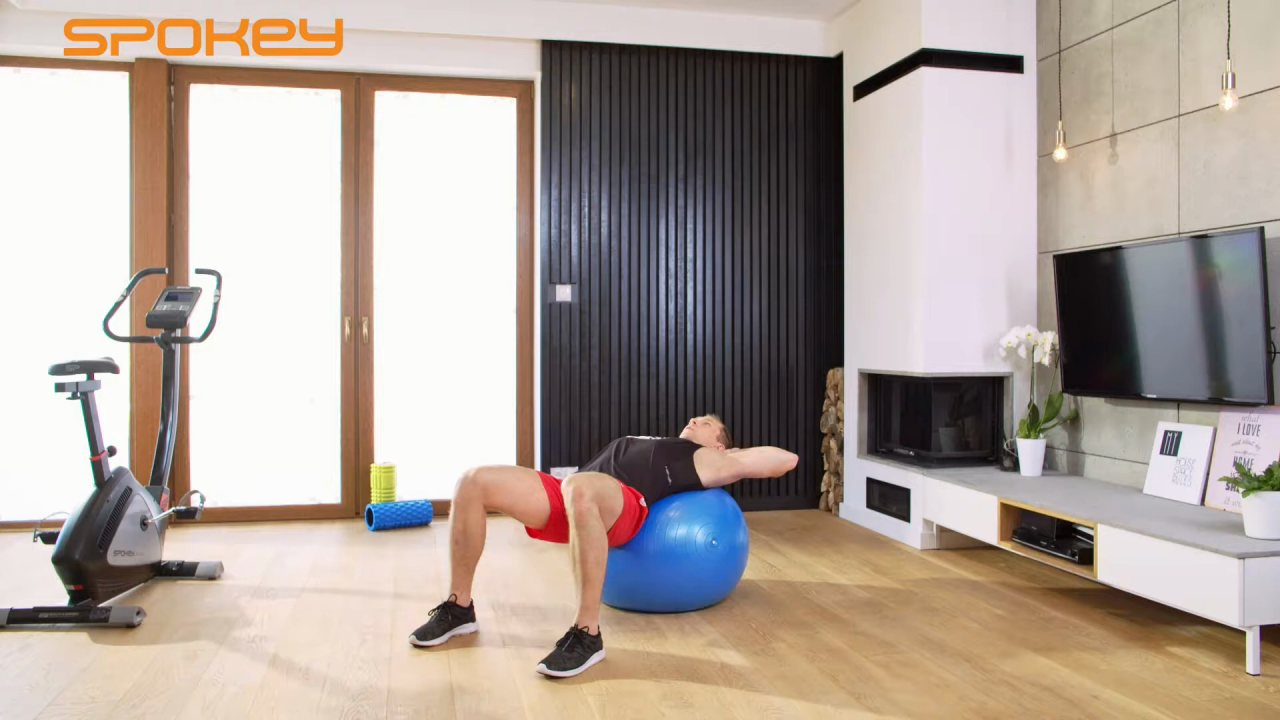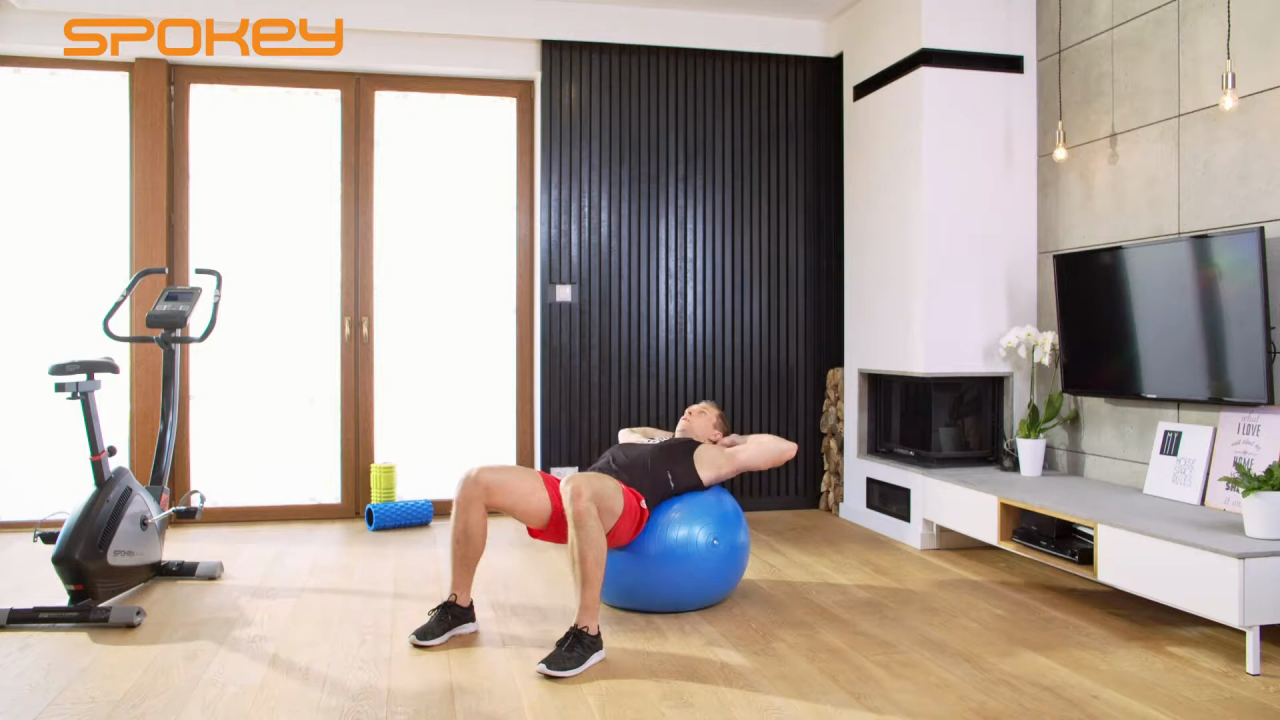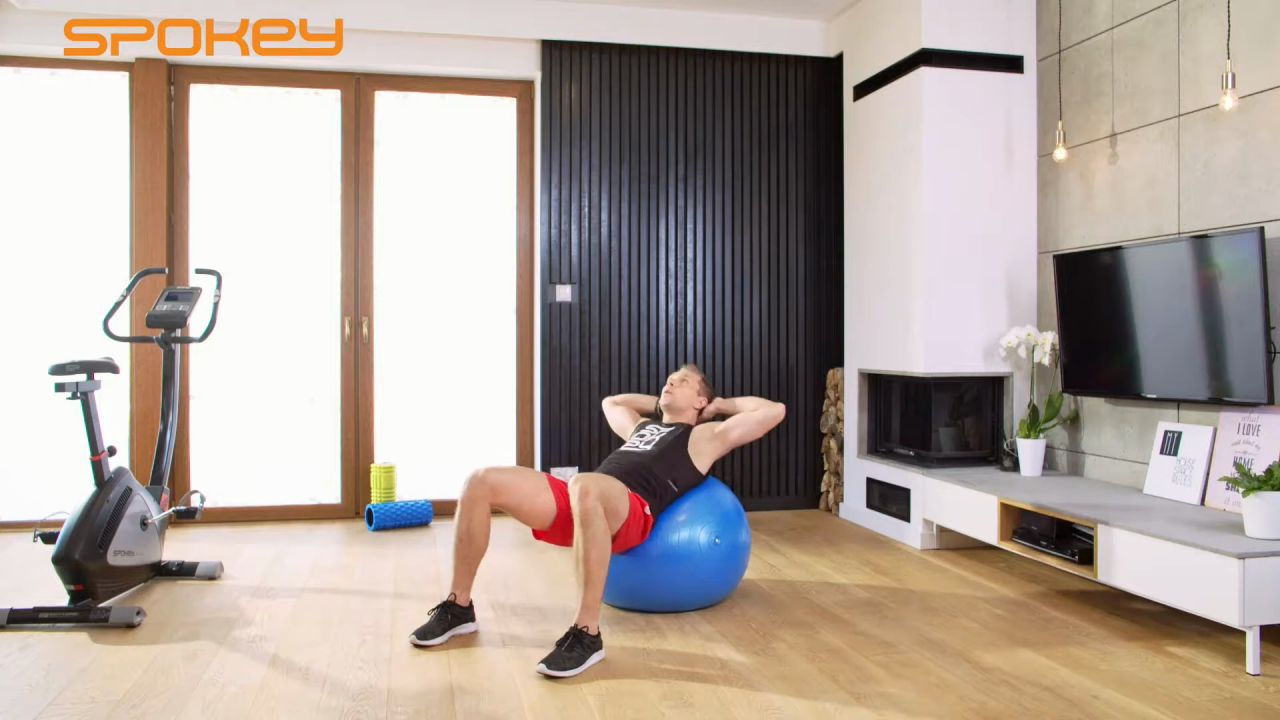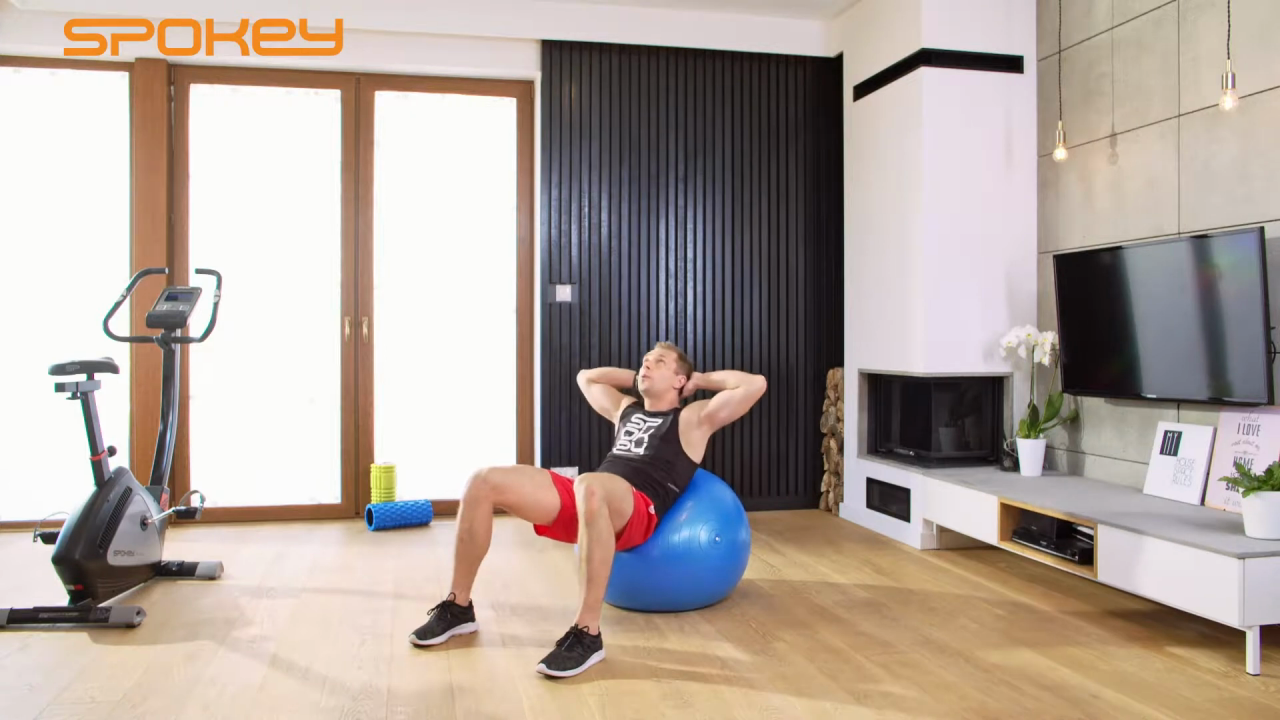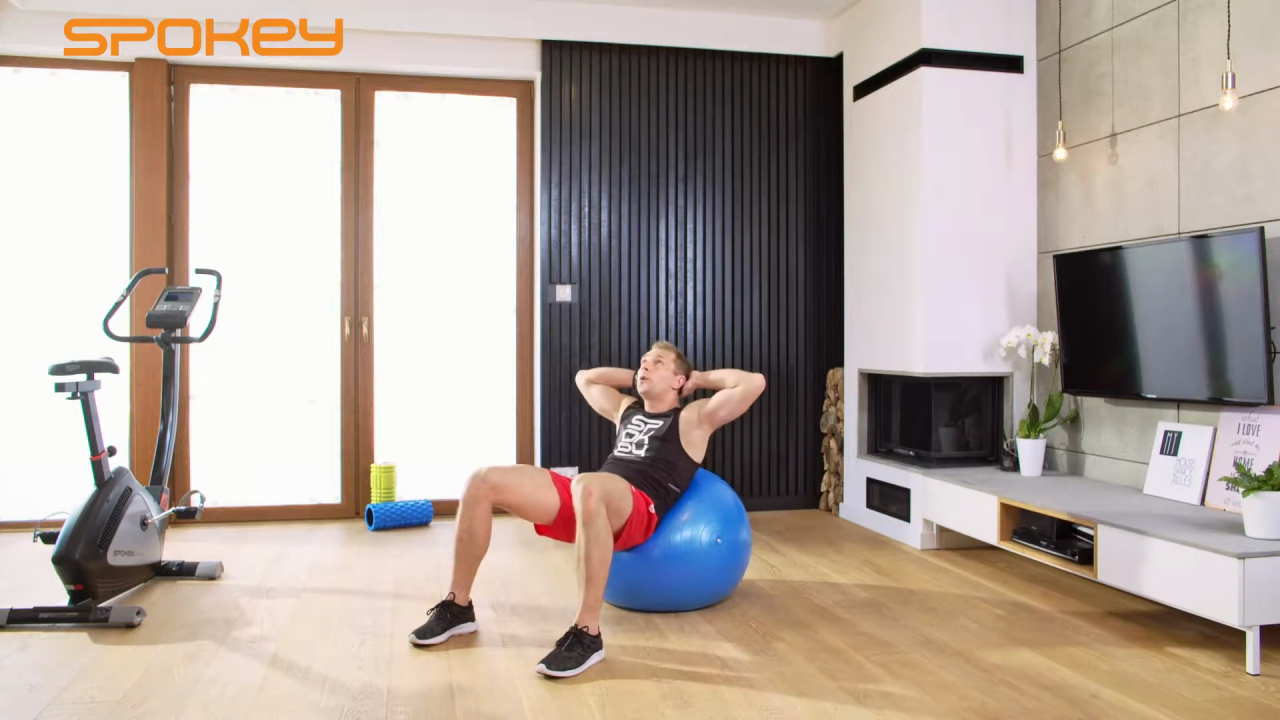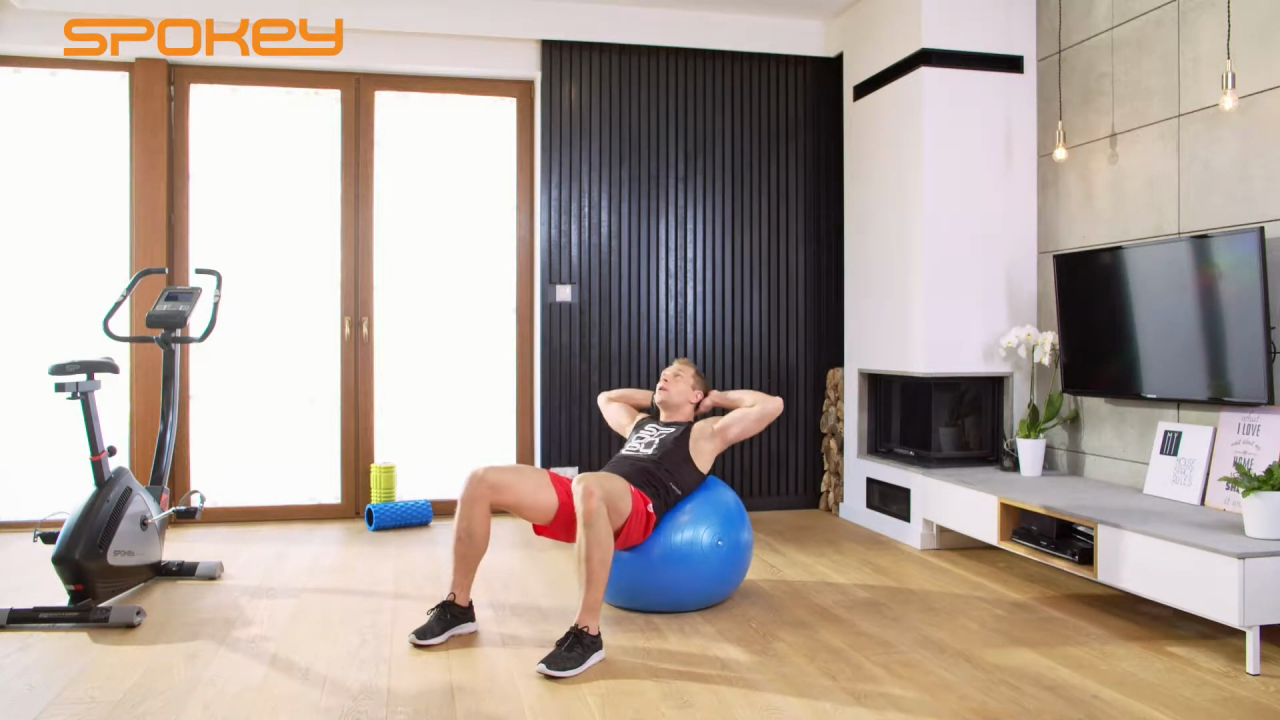
dt=0.3s
person 1, frame 1
left shoulder: (709, 460)
right shoulder: (664, 447)
left elbow: (787, 460)
right elbow: (630, 447)
left wrist: (735, 448)
right wrist: (672, 439)
left hip: (623, 501)
right hip: (574, 492)
left knee: (579, 491)
right knee: (474, 482)
left ankle: (587, 635)
right ankle: (459, 607)
person 1, frame 2
left shoulder: (709, 456)
right shoulder: (668, 446)
left elbow: (786, 449)
right elbow: (627, 433)
left wrist: (734, 438)
left hip: (624, 504)
right hip: (575, 495)
left knee: (577, 489)
right knee: (476, 482)
left ankle: (587, 634)
right ankle: (459, 607)
person 1, frame 3
left shoulder: (704, 436)
right shoulder: (643, 425)
left elbow: (774, 411)
right elbow: (611, 402)
left wrist: (721, 404)
right wrist: (658, 402)
left hip: (632, 511)
right hip: (583, 499)
left knee: (584, 488)
right knee: (482, 482)
left ankle: (587, 634)
right ankle: (458, 607)
person 1, frame 4
left shoulder: (692, 419)
right shoulder: (627, 410)
left elbow: (755, 385)
right elbow: (587, 378)
left wrist: (702, 380)
right wrist: (636, 379)
left hip: (636, 510)
right hip: (587, 498)
left knee: (590, 488)
right knee: (484, 482)
left ankle: (587, 634)
right ankle: (458, 607)
person 1, frame 5
left shoulder: (693, 419)
right shoulder: (627, 411)
left elbow: (753, 383)
right elbow: (585, 378)
left wrist: (701, 379)
right wrist: (636, 378)
left hip: (638, 510)
right hip: (586, 498)
left knee: (588, 489)
right knee: (483, 481)
left ankle: (587, 634)
right ankle: (458, 607)
person 1, frame 6
left shoulder: (705, 433)
right shoulder: (641, 423)
left elbow: (772, 405)
right elbow: (607, 398)
left wrist: (719, 397)
right wrist: (654, 397)
left hip: (636, 509)
right hip: (587, 496)
left knee: (588, 487)
right knee: (481, 481)
left ankle: (587, 634)
right ankle: (458, 606)
